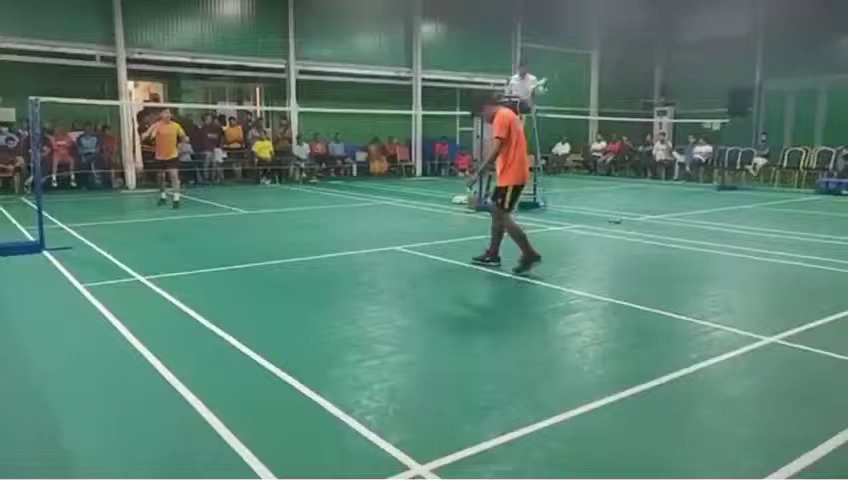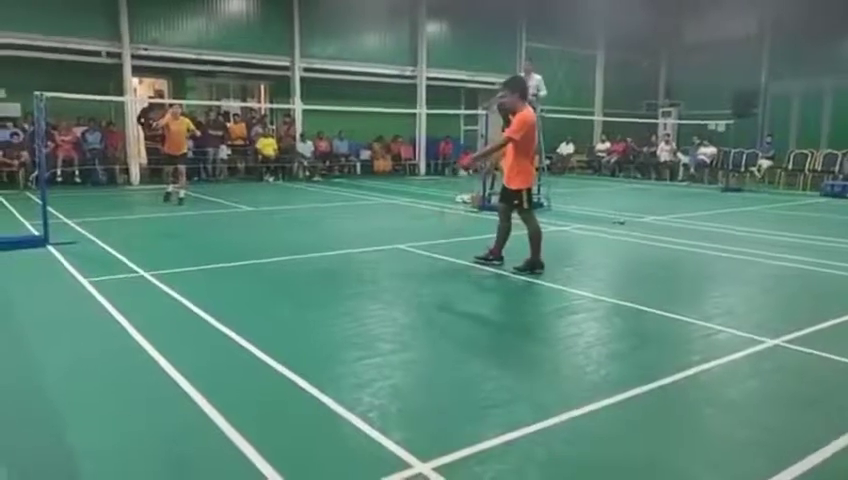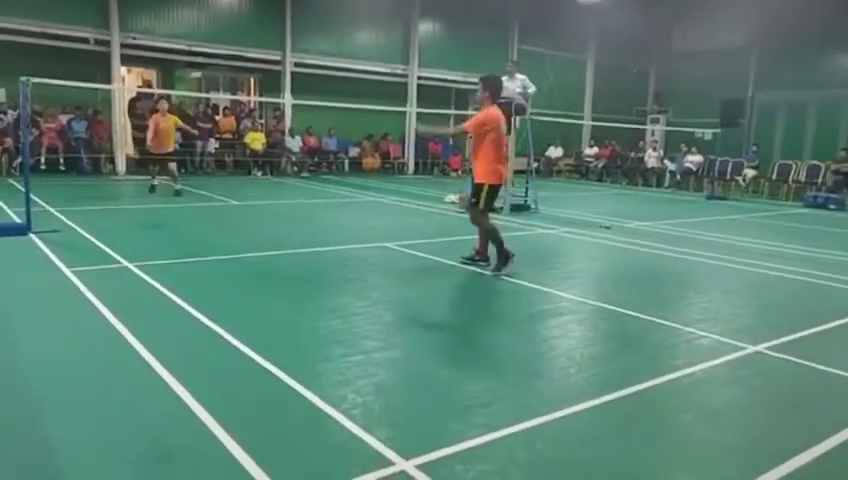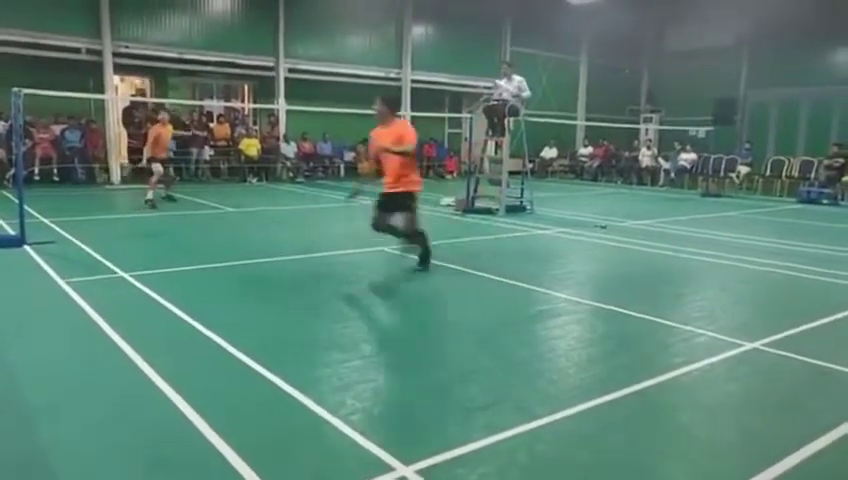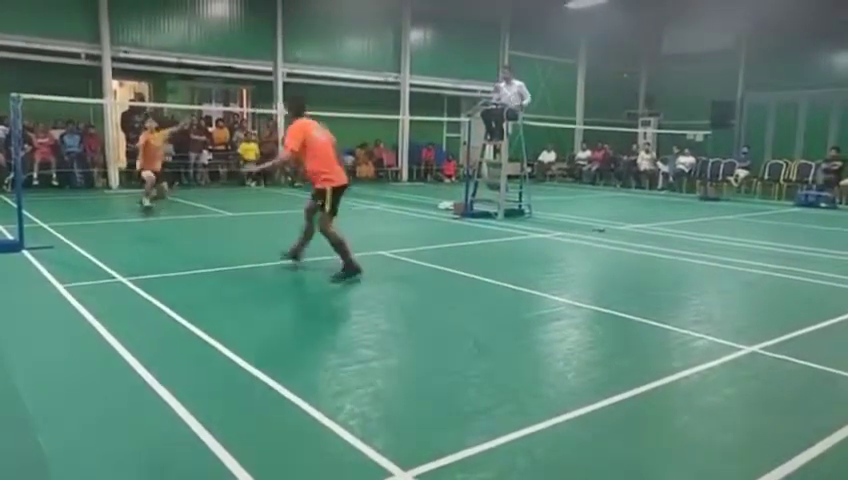
dt=1s
person 1, frame 1
left shoulder: (501, 117)
right shoulder: (508, 116)
left elbow: (496, 150)
left wrist: (478, 173)
left hip: (512, 175)
right hip: (510, 173)
left knee: (503, 215)
right knee: (496, 211)
left ankle: (529, 254)
right ankle: (493, 254)
person 1, frame 2
left shoulder: (524, 117)
right shoulder: (520, 115)
left elbow: (501, 143)
left wrist: (475, 157)
right wrist: (493, 162)
left hip: (521, 177)
right hip: (511, 176)
left knee: (527, 217)
right knee: (503, 212)
left ankle: (536, 261)
right ankle: (496, 254)
person 1, frame 3
left shoulder: (487, 115)
right shoulder: (495, 114)
left elbow: (457, 131)
left wrist: (429, 130)
left hip: (488, 175)
right hip: (486, 173)
left knee: (477, 216)
right knee: (479, 214)
left ankle: (503, 253)
right ankle: (482, 254)
person 1, frame 4
left shoulder: (405, 127)
right shoulder: (376, 133)
left elbow: (411, 151)
right elbow: (373, 160)
left wrist: (390, 149)
left hip: (408, 185)
right hip: (390, 186)
left knee: (409, 227)
right knee: (378, 224)
left ankle: (424, 250)
right ankle: (413, 238)
person 1, frame 5
left shoulder: (296, 128)
right shoulder: (315, 126)
left elbow: (286, 156)
right elbow: (332, 146)
left wrist: (260, 168)
left hip: (328, 182)
right hip: (335, 178)
left knee: (324, 226)
right knee: (309, 211)
left ankle: (351, 265)
right ankle: (297, 250)
